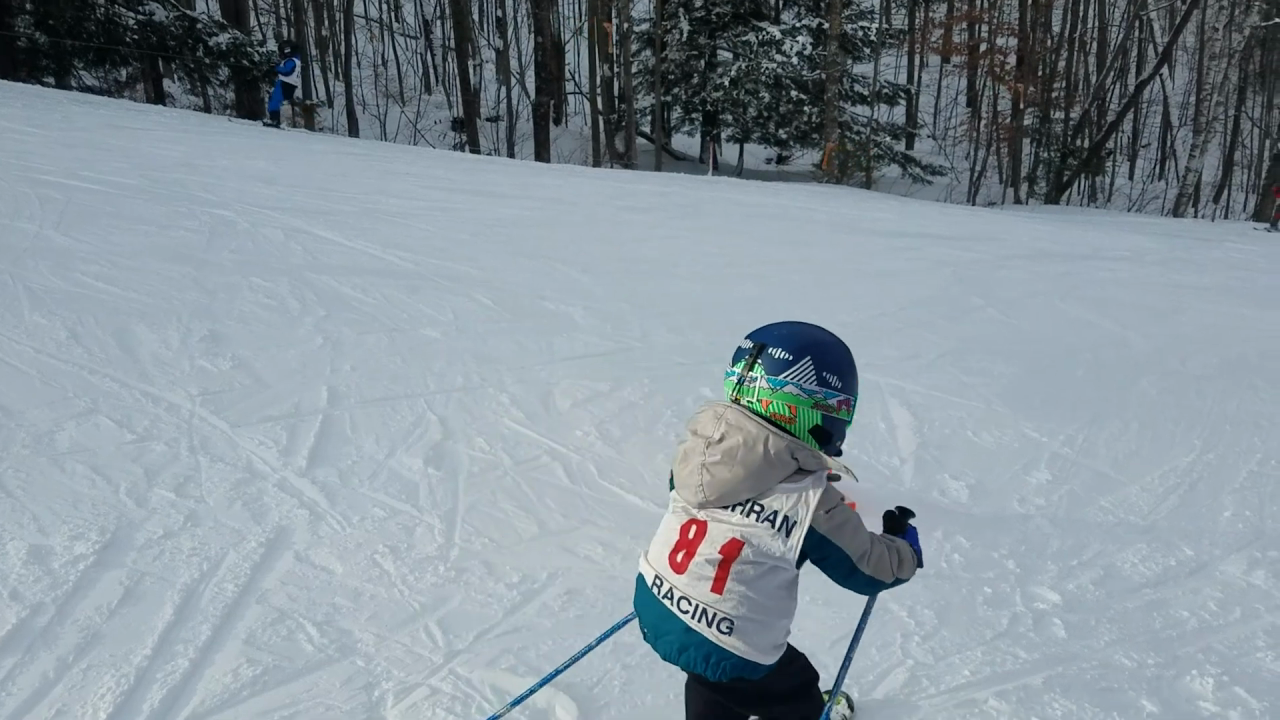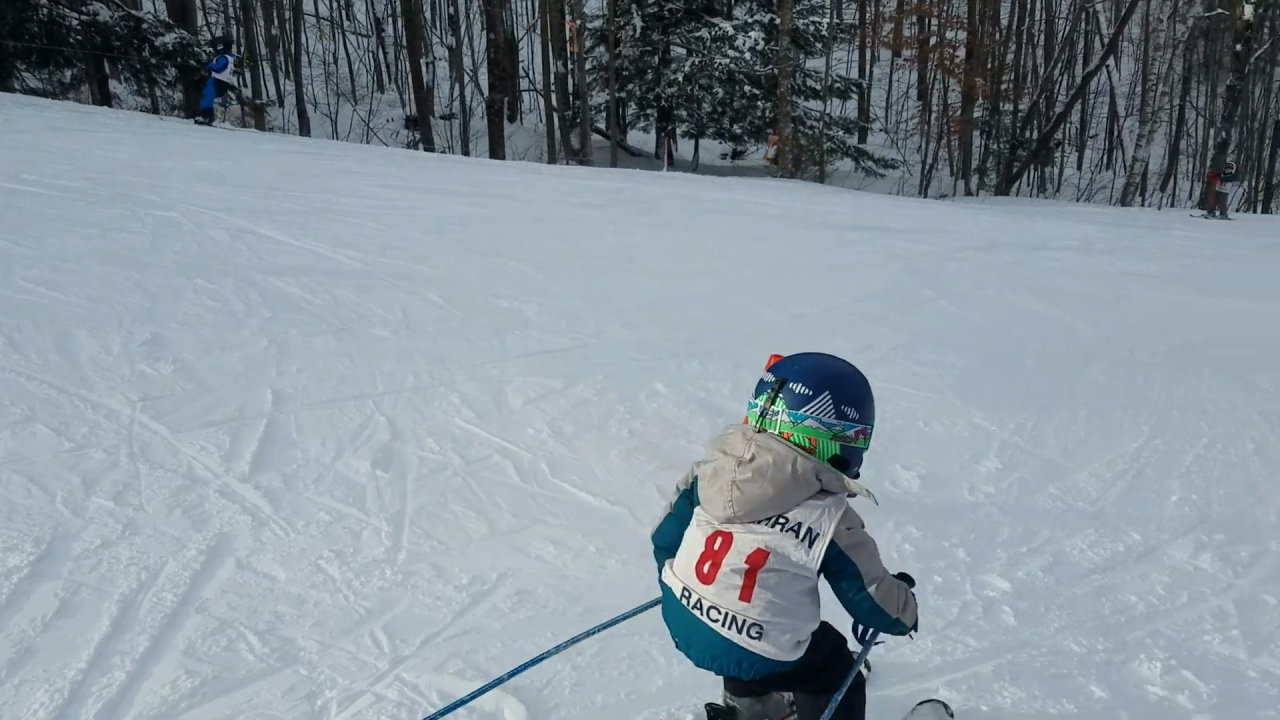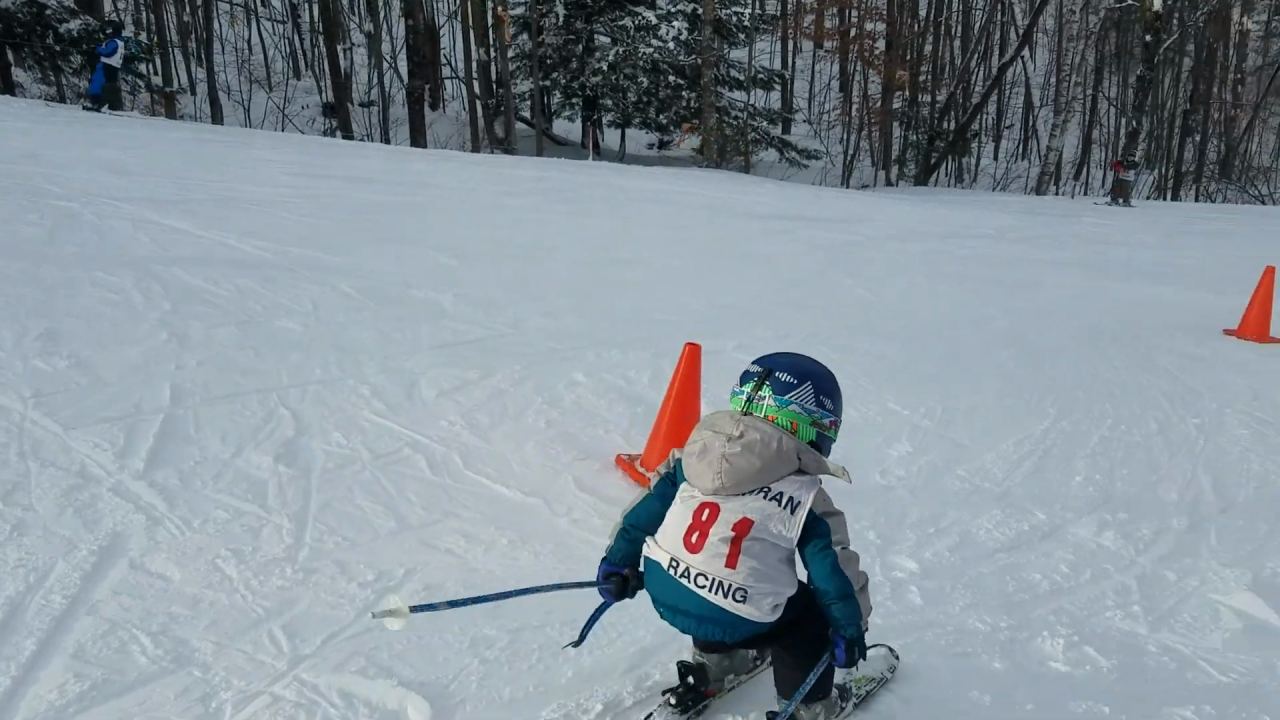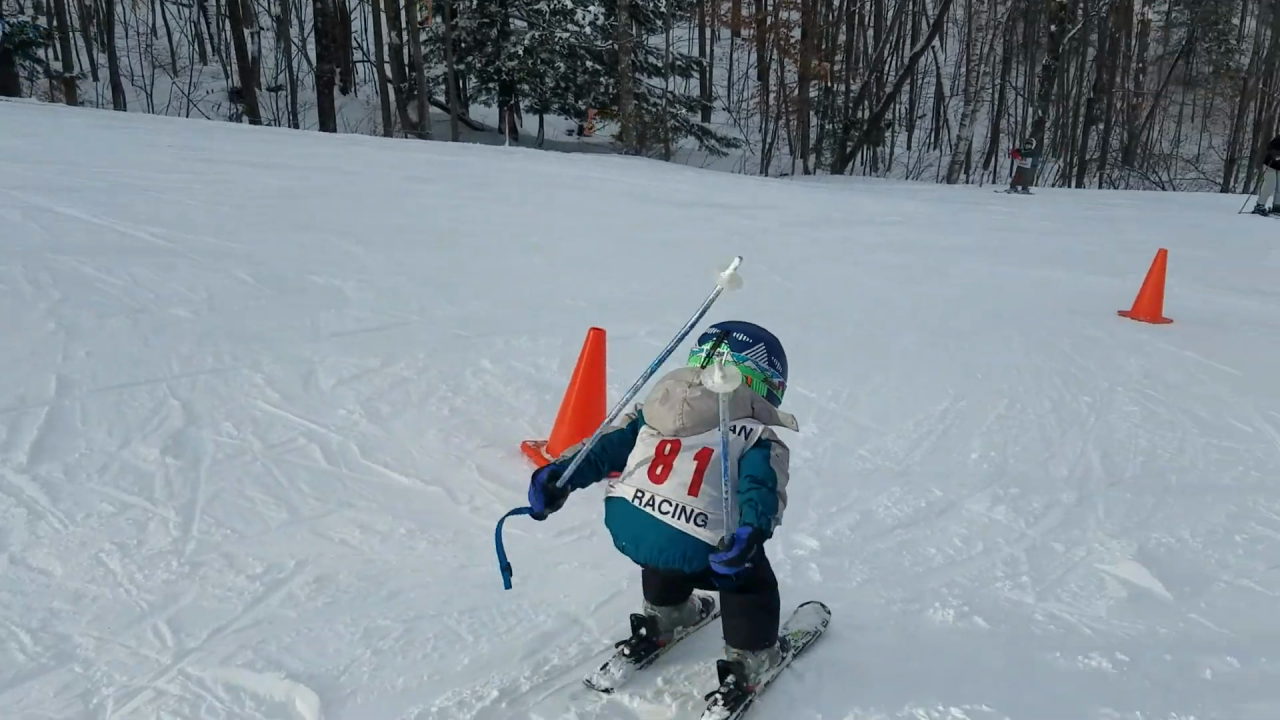
dt=0.2s
person 1, frame 1
left shoulder: (700, 443)
right shoulder: (812, 503)
right elbow: (868, 569)
right wrist: (902, 547)
left hip: (653, 610)
right hip: (724, 650)
person 1, frame 2
left shoulder: (719, 462)
right shoulder: (833, 520)
left elbow: (674, 526)
right elbow: (871, 597)
left wrist: (671, 564)
right wrist: (902, 615)
left hip: (684, 623)
right hip: (751, 654)
right knee: (831, 665)
person 1, frame 3
left shoulder: (700, 450)
right shoulder: (810, 496)
left elbow: (653, 503)
right elbow: (835, 569)
left wrist: (617, 564)
right wrist: (851, 633)
left hip: (664, 589)
right hip: (732, 619)
right knee: (806, 618)
left ankle: (713, 662)
person 1, frame 4
left shoulder: (659, 405)
right shoulder: (757, 434)
left elbow: (611, 446)
right elbow: (764, 483)
left wrist: (556, 478)
right wrist: (754, 532)
left hip: (625, 523)
right hip: (689, 547)
right knee: (749, 577)
left ankle: (665, 615)
right ankle: (751, 658)
